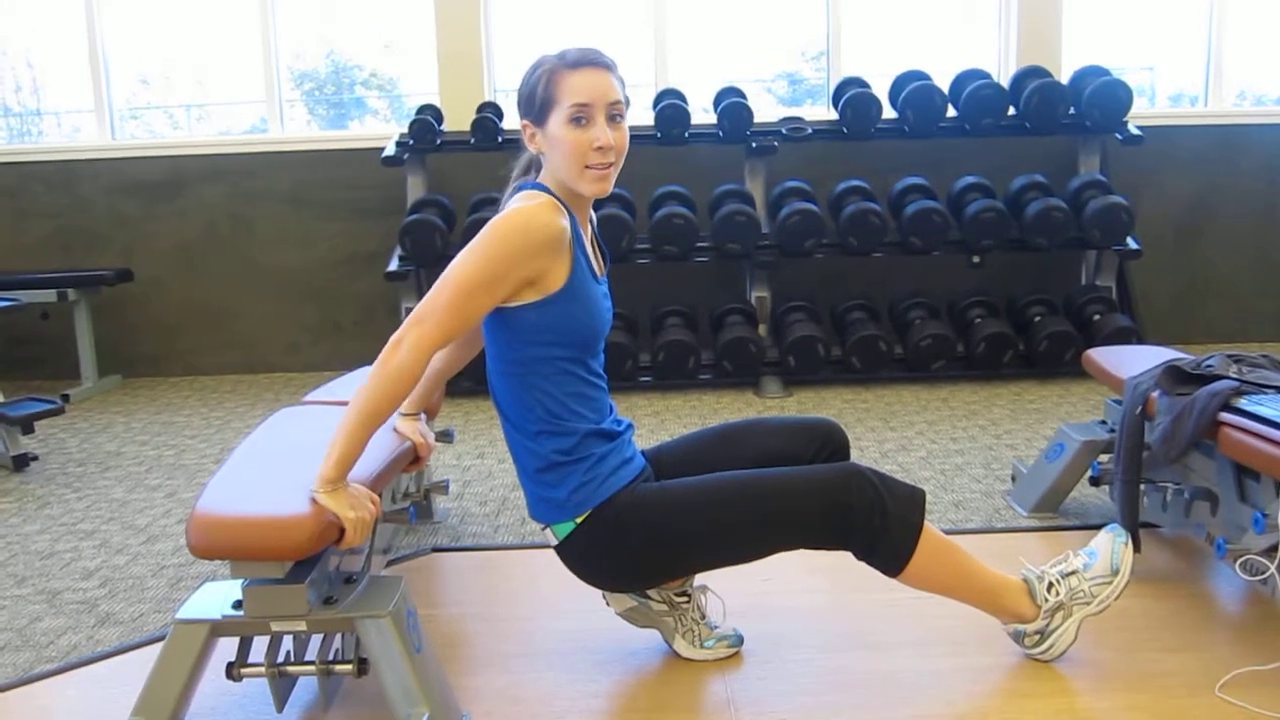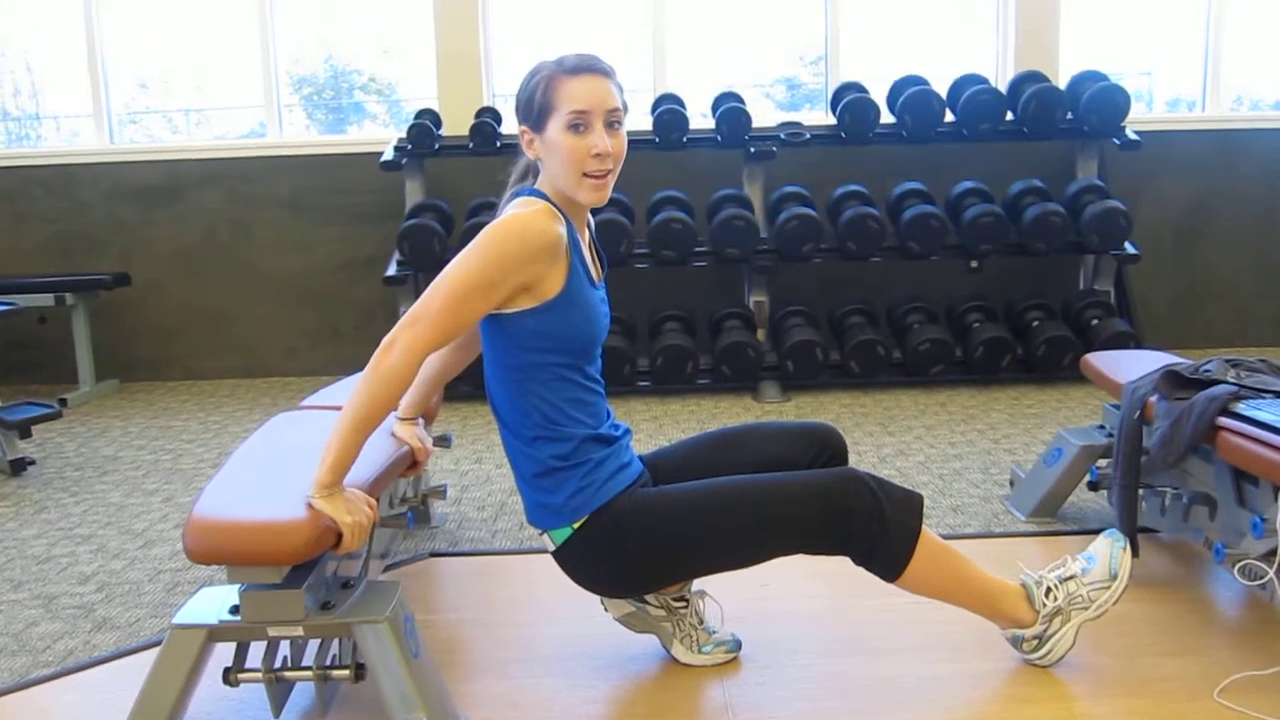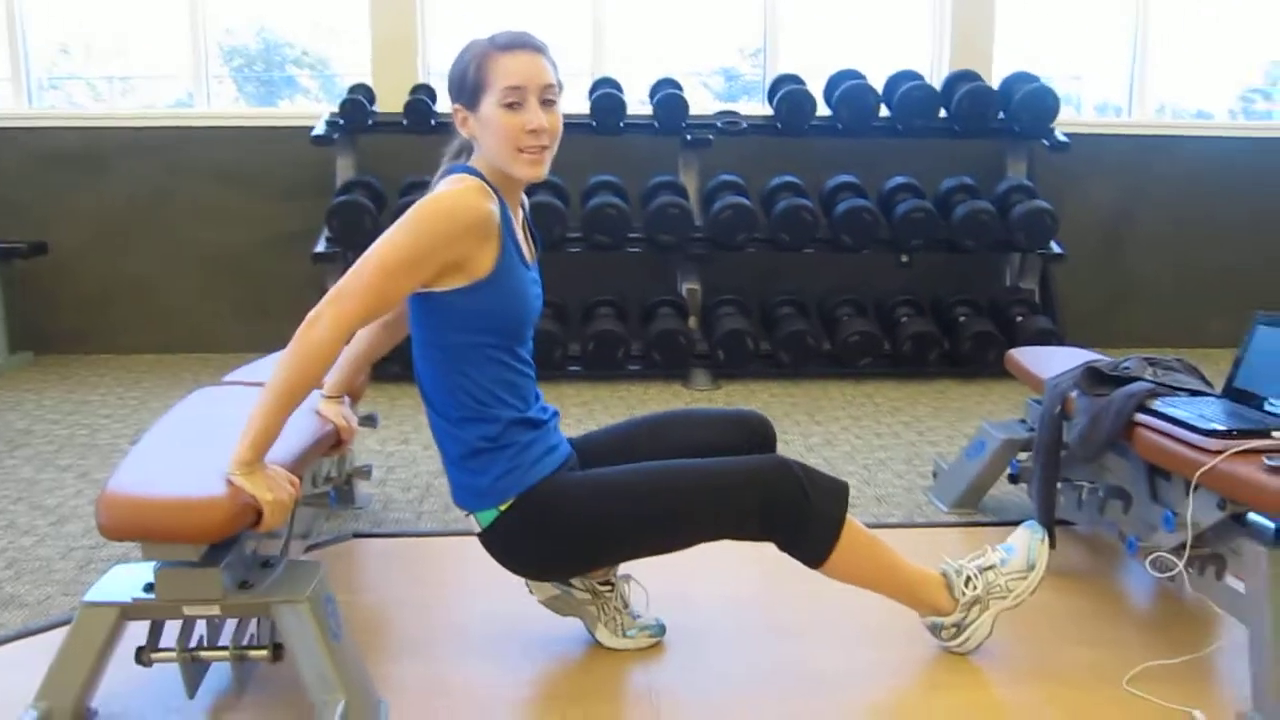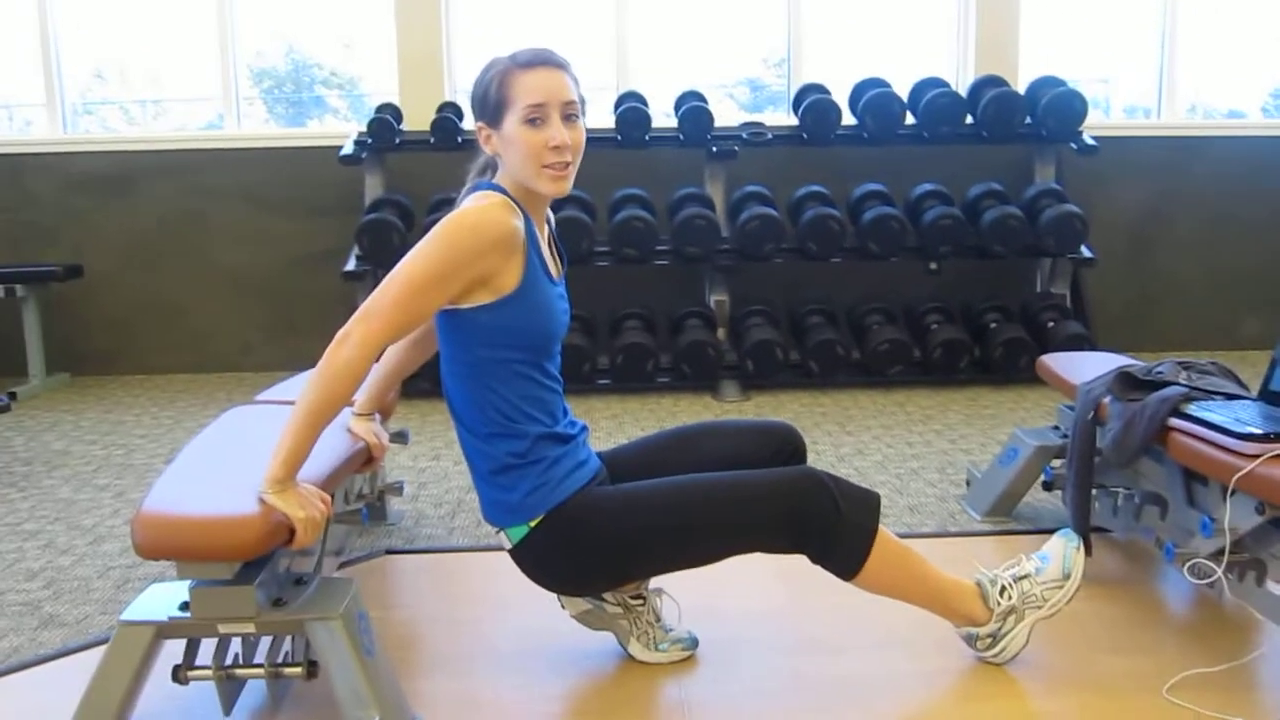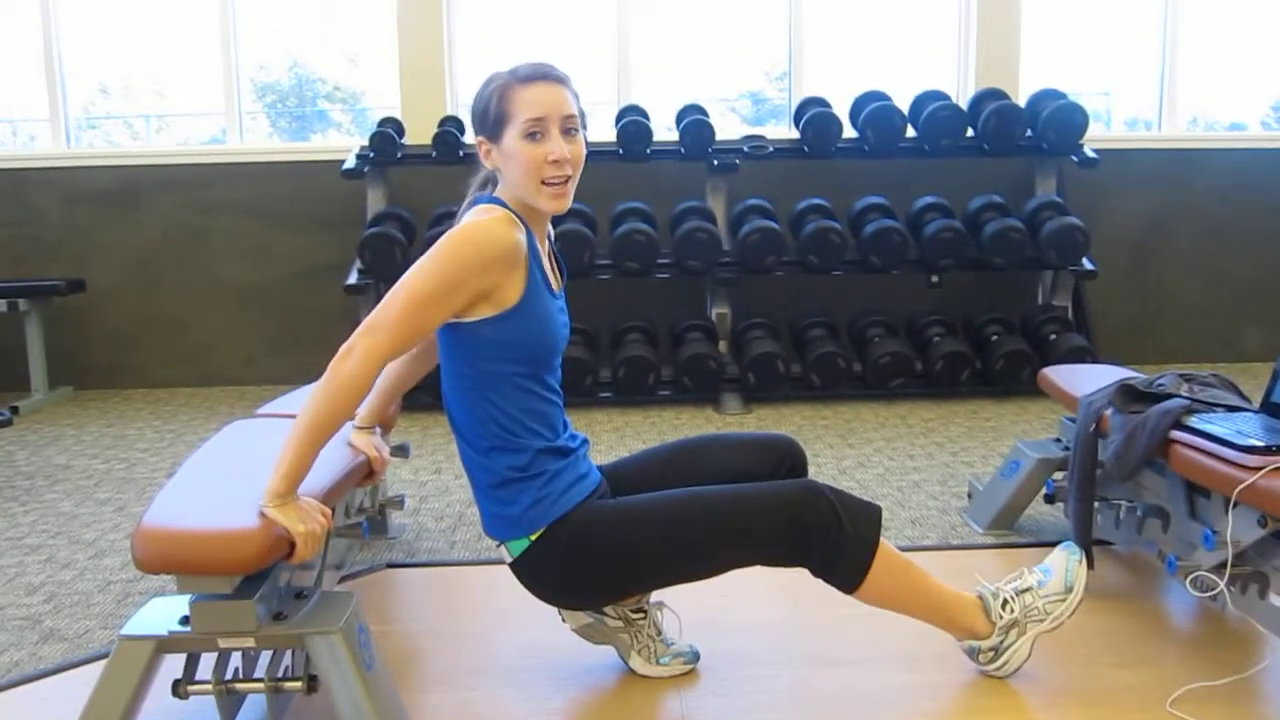
dt=0.3s
person 1, frame 1
left shoulder: (570, 215)
right shoulder: (534, 222)
left elbow: (468, 324)
right elbow: (415, 339)
left wrist: (415, 412)
right wrist: (332, 483)
left hip: (621, 477)
right hip: (601, 519)
left knee: (819, 443)
right knee: (852, 497)
left ankle: (662, 585)
right ankle: (1031, 607)
person 1, frame 2
left shoulder: (570, 224)
right shoulder: (531, 229)
left elbow: (469, 328)
right elbow: (406, 341)
left wrist: (414, 415)
right wrist: (330, 487)
left hip: (617, 482)
right hip: (598, 525)
left knee: (818, 448)
right knee: (850, 503)
left ankle: (660, 594)
right ankle: (1028, 614)
person 1, frame 3
left shoulder: (503, 202)
right shoulder: (462, 205)
left elbow: (399, 307)
right elbow: (331, 316)
left wrist: (338, 394)
right wrist: (250, 464)
left hip: (545, 467)
right hip: (524, 507)
left knee: (748, 436)
right knee: (778, 491)
left ankle: (586, 575)
right ankle: (948, 601)
person 1, frame 4
left shoulder: (531, 217)
right shoulder: (487, 221)
left elbow: (431, 320)
right elbow: (359, 336)
left wrist: (370, 412)
right wrist: (282, 482)
left hip: (576, 480)
right hip: (555, 522)
left knee: (777, 446)
right knee: (806, 500)
left ankle: (618, 591)
right ankle: (983, 611)
person 1, frame 5
left shoulder: (532, 231)
right shoulder: (489, 235)
left elbow: (428, 332)
right elbow: (362, 350)
left wrist: (370, 427)
right wrist: (282, 497)
left hip: (576, 493)
right hip: (554, 536)
left knee: (777, 459)
right knee: (807, 512)
left ankle: (619, 603)
right ankle: (984, 624)
